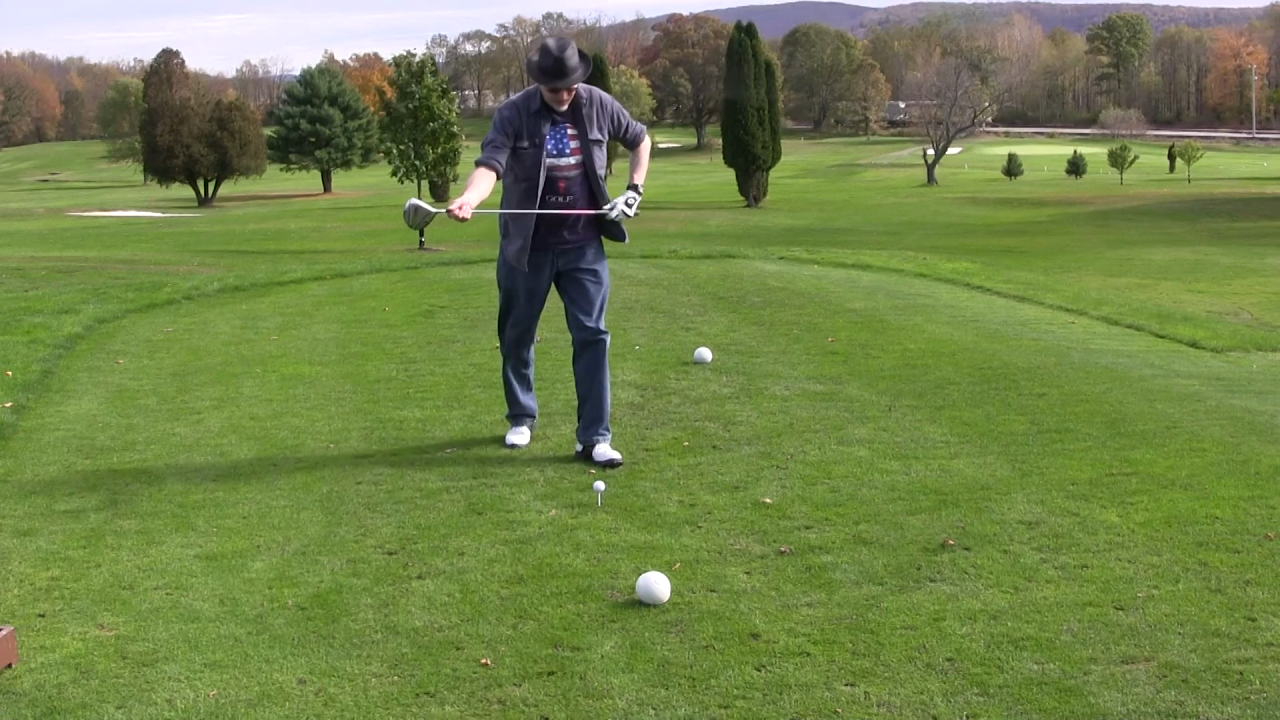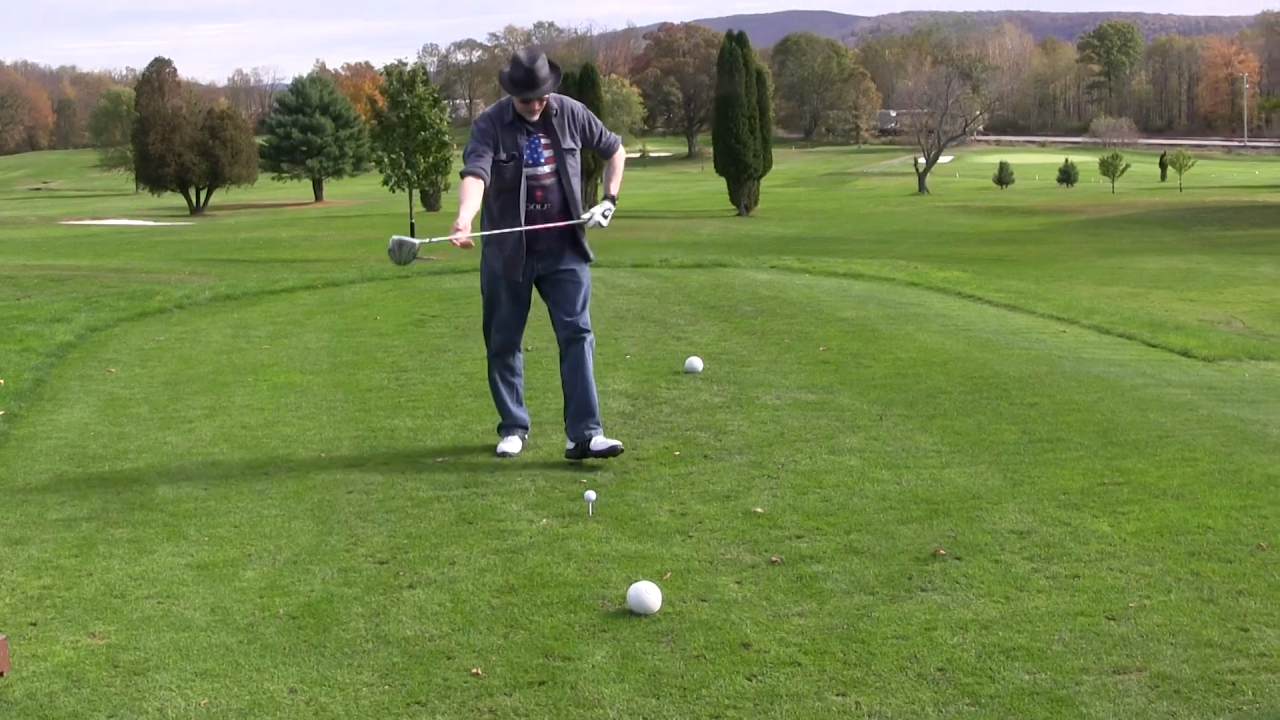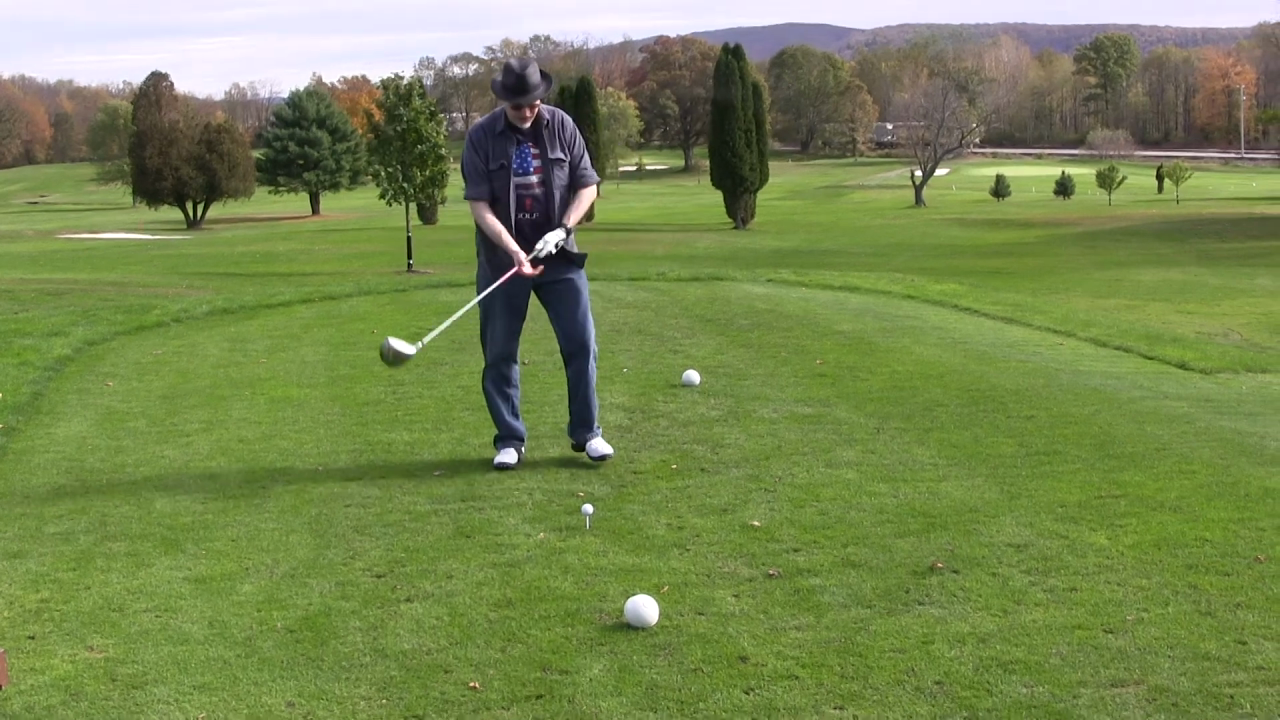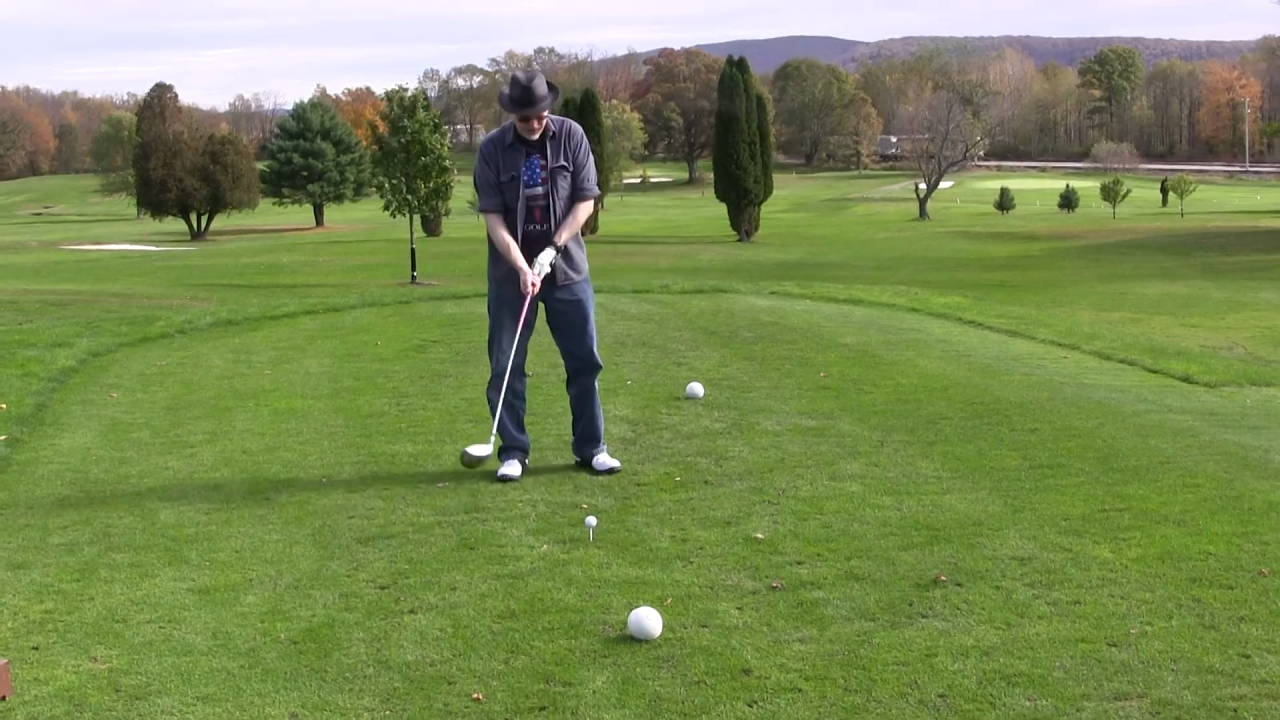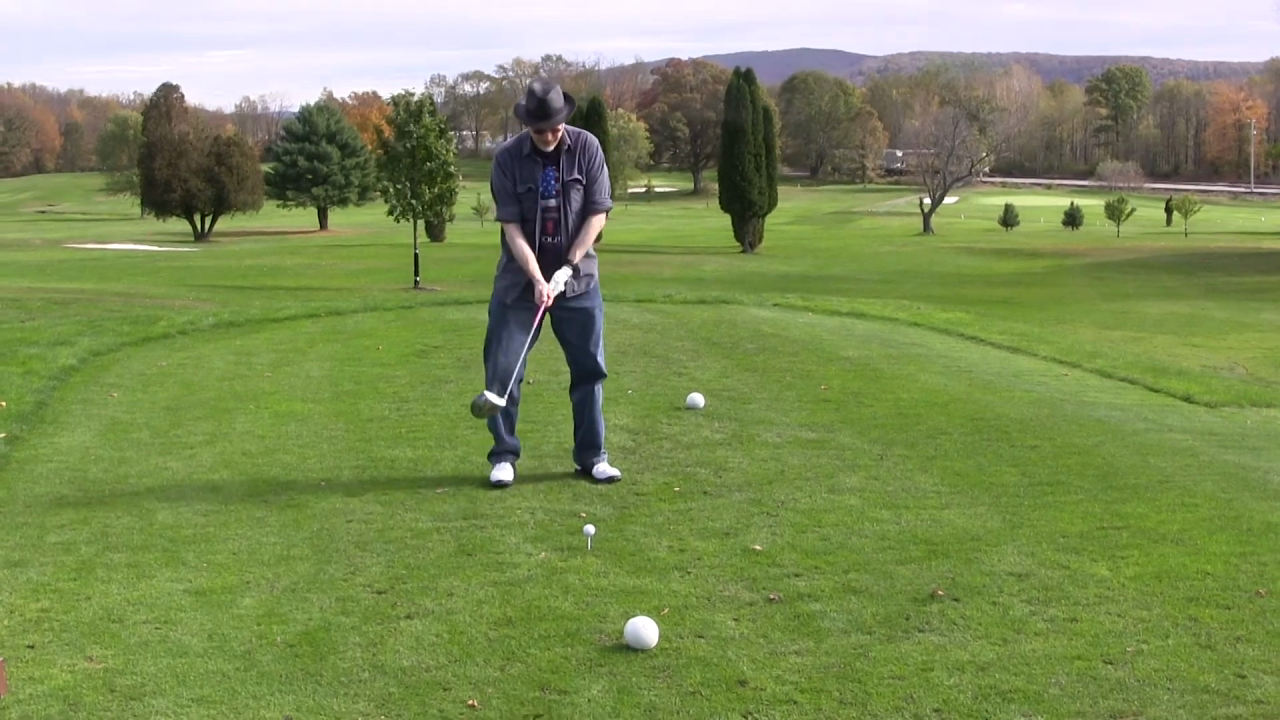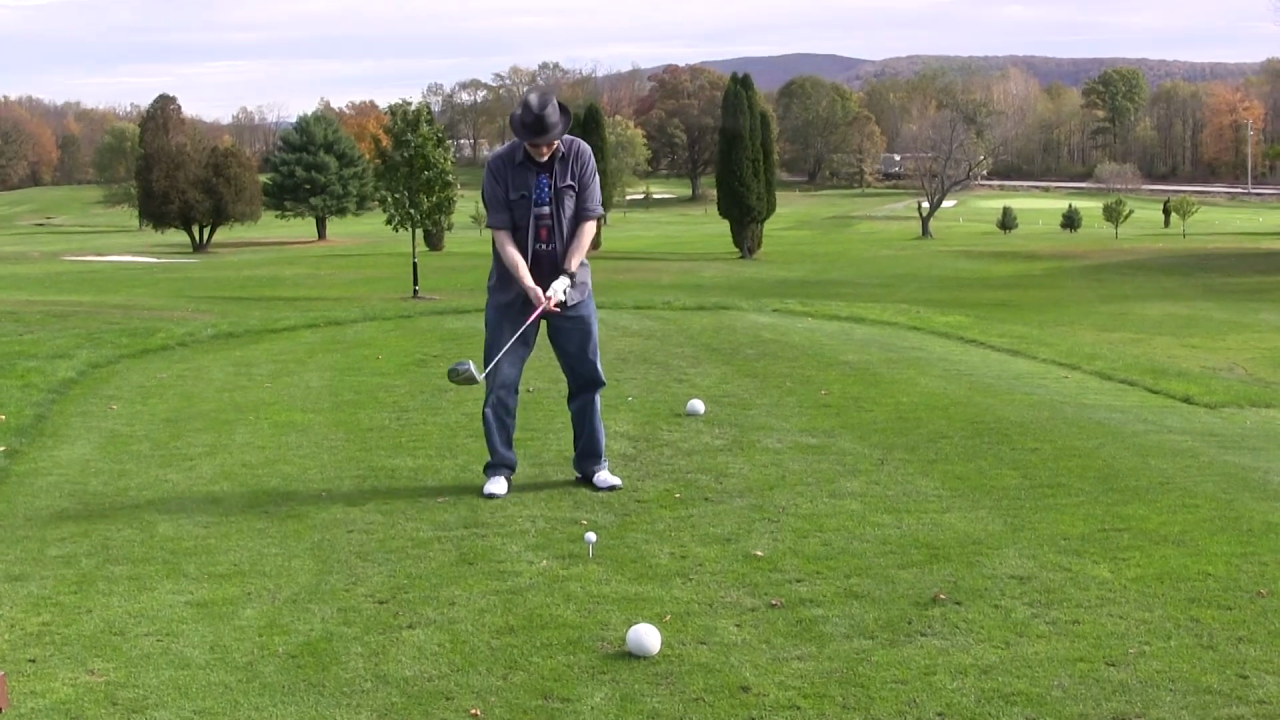
dt=0.2s
person 1, frame 1
left shoulder: (600, 105)
right shoulder: (513, 112)
left elbow: (640, 139)
right elbow: (490, 164)
left wrist: (634, 189)
right wrist: (468, 199)
left hip: (583, 243)
right hip: (527, 244)
left knee: (591, 335)
right knee: (516, 334)
left ankle: (594, 437)
right ankle: (521, 416)
person 1, frame 2
left shoulder: (571, 114)
right shoulder: (489, 124)
left elbow: (614, 149)
right elbow: (474, 176)
left wrist: (609, 199)
right wrist: (463, 222)
left hip: (563, 248)
right hip: (507, 252)
left knee: (576, 334)
right knee: (503, 342)
left ankle: (584, 433)
right ankle: (513, 427)
person 1, frame 3
left shoulder: (561, 125)
right shoulder: (480, 136)
left elbow: (587, 185)
right elbow: (479, 203)
left wrist: (562, 230)
right wrist: (513, 251)
left hip: (559, 254)
right hip: (504, 260)
left knee: (580, 342)
right knee: (499, 353)
left ankle: (586, 432)
right ankle: (510, 439)
person 1, frame 4
left shoulder: (571, 135)
right shoulder: (492, 149)
left elbow: (586, 200)
right elbow: (493, 216)
left wrist: (552, 250)
right wrist: (522, 267)
left hip: (566, 267)
right hip: (512, 271)
left knee: (584, 359)
right knee: (506, 365)
left ankle: (590, 447)
right ankle: (513, 450)
person 1, frame 5
left shoulder: (587, 147)
right shoulder: (507, 157)
left elbow: (598, 213)
right elbow: (511, 226)
left wrist: (566, 268)
right wrist: (536, 278)
left hip: (577, 276)
right hip: (520, 278)
left knee: (588, 368)
right knee: (502, 365)
left ankle: (591, 456)
right ankle: (503, 454)
person 1, frame 6
left shoulder: (579, 154)
right shoulder: (499, 164)
left elbow: (588, 220)
right elbow: (502, 234)
left wrist: (565, 277)
right wrist: (530, 287)
left hip: (570, 284)
right hip: (513, 288)
left knee: (587, 376)
right knee: (501, 380)
left ankle: (591, 464)
right ankle: (499, 468)
